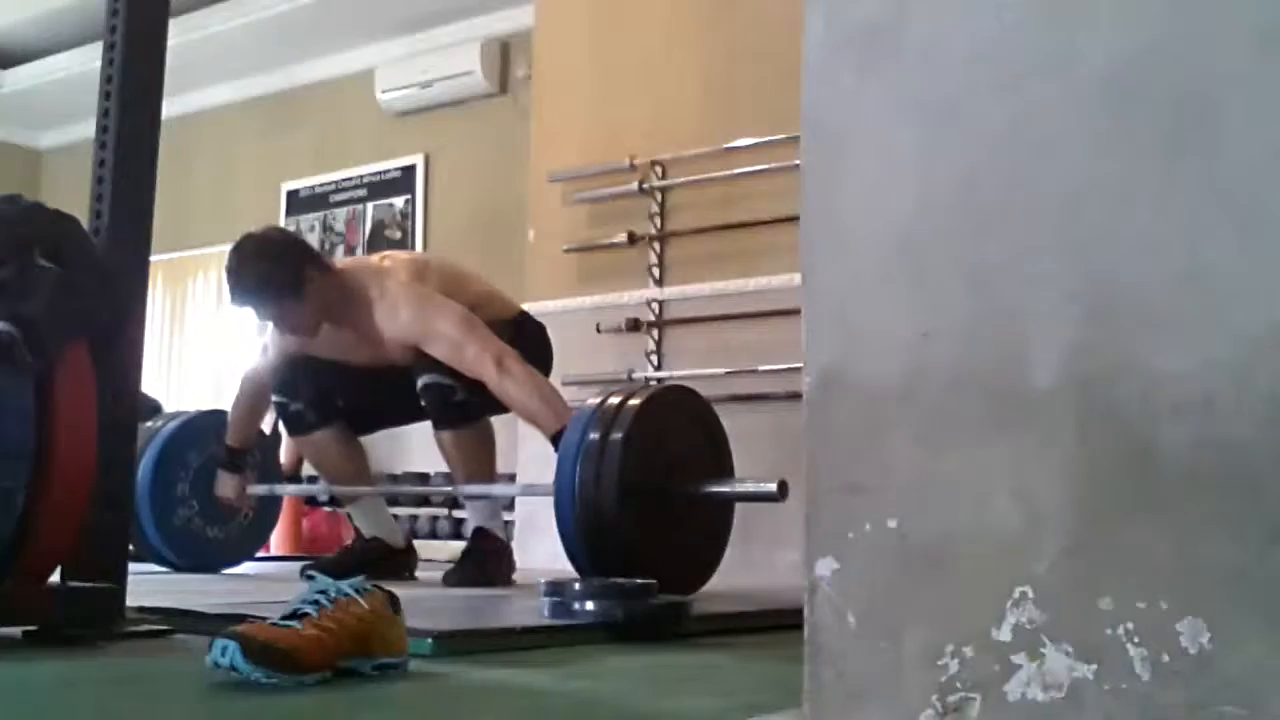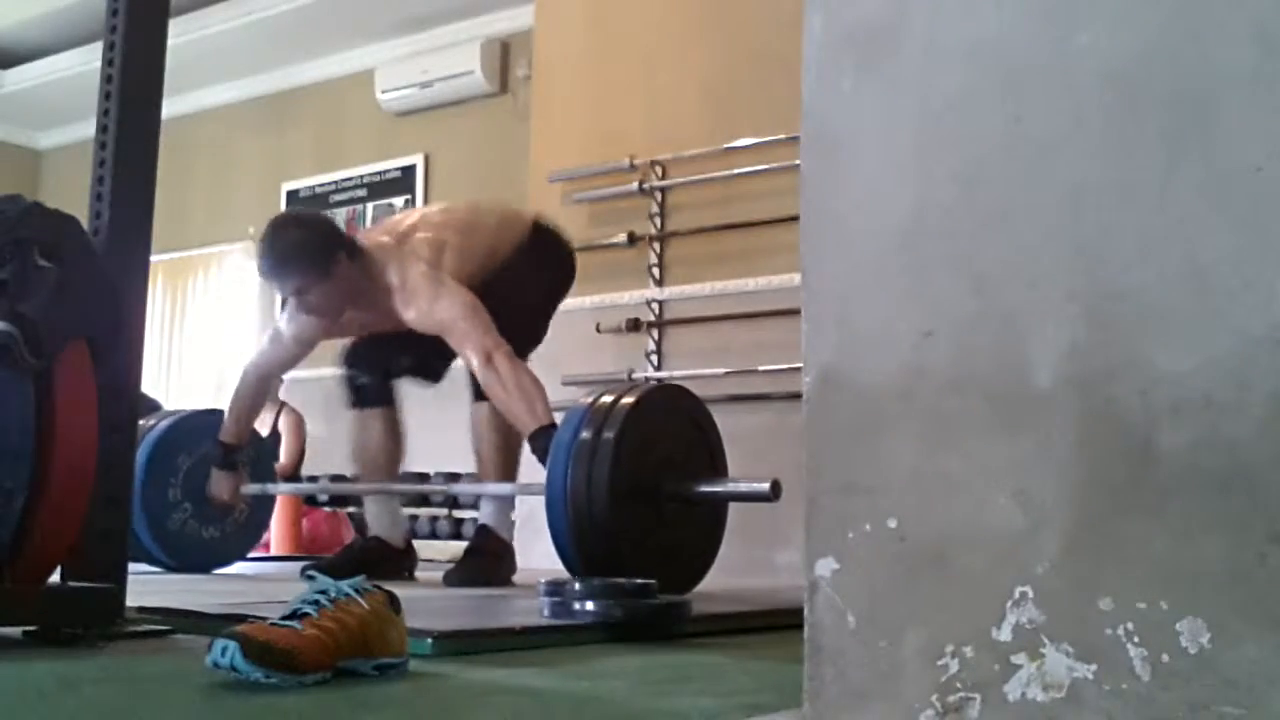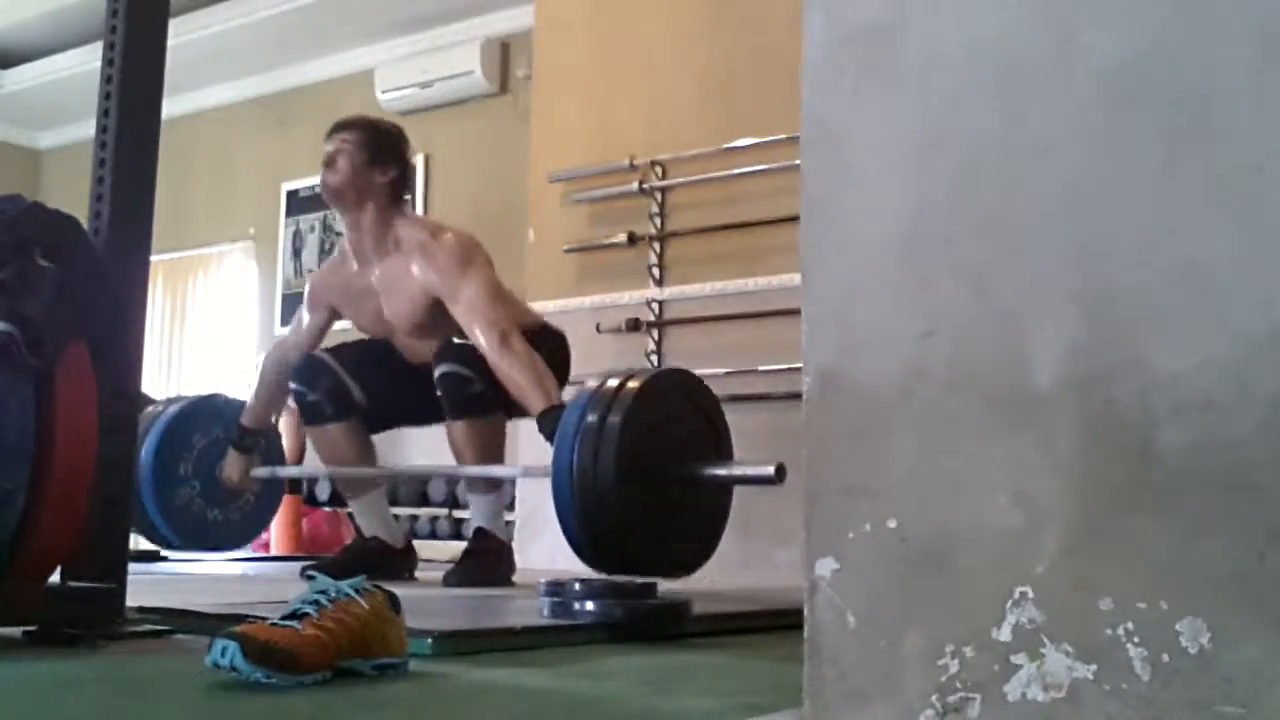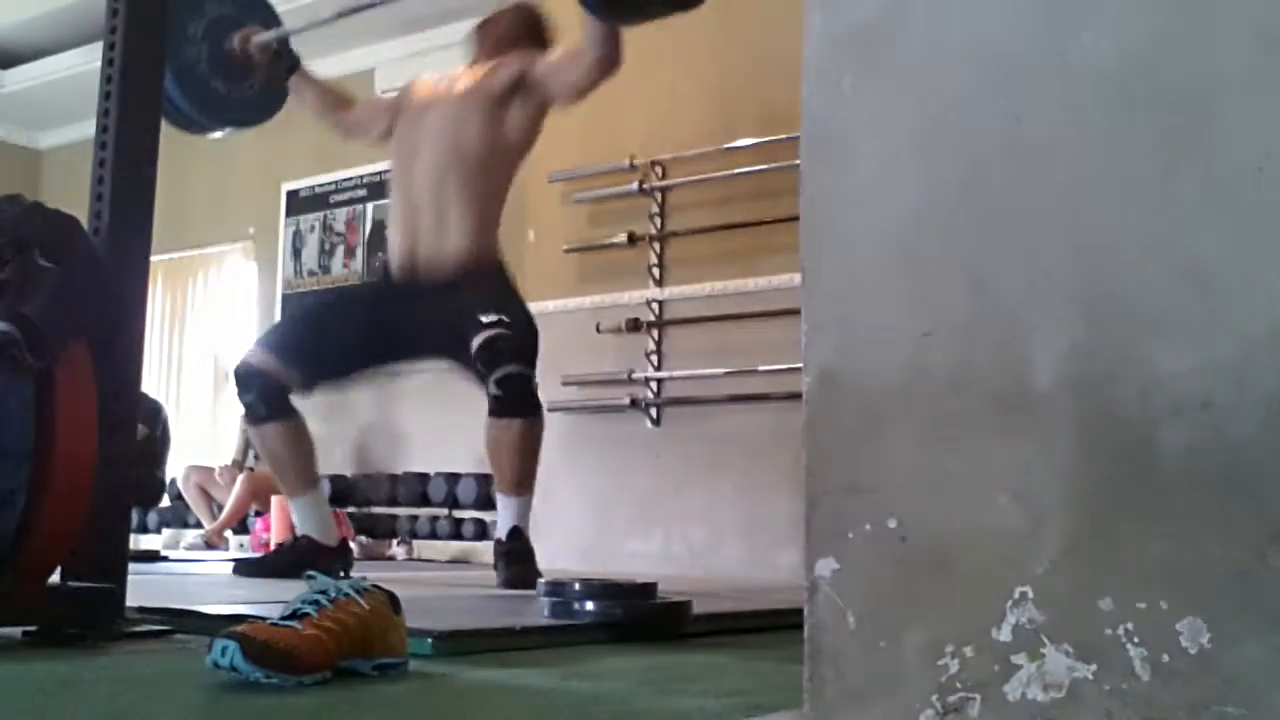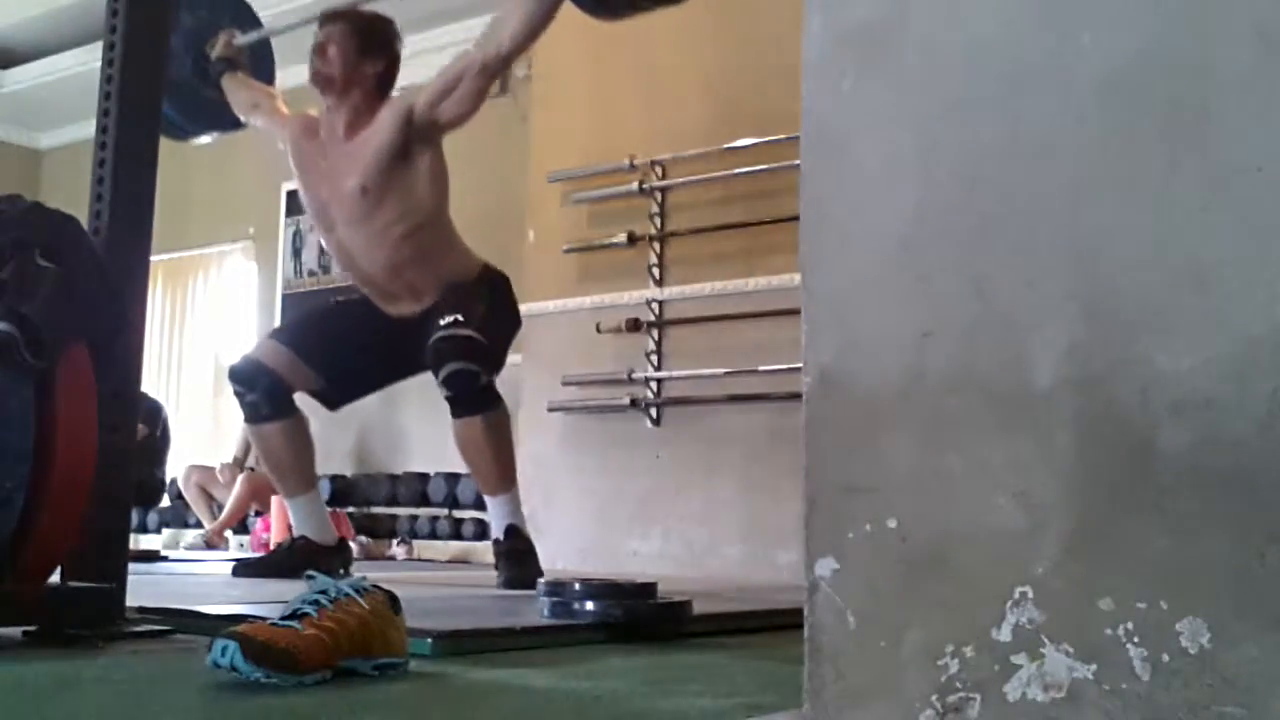
dt=1s
person 1, frame 1
left shoulder: (398, 293)
right shoulder: (301, 318)
left elbow: (498, 368)
right elbow: (257, 380)
right wrist: (232, 464)
left hip: (505, 347)
right knee: (292, 391)
left ankle: (488, 537)
right ankle: (378, 529)
person 1, frame 2
left shoulder: (417, 284)
right shoulder: (318, 303)
left elbow: (495, 362)
right elbow: (261, 371)
left wrist: (552, 448)
right wrist: (226, 461)
left hip: (527, 255)
right hip: (477, 258)
left knee: (488, 368)
right knee: (367, 371)
left ankle: (494, 539)
right ankle: (385, 540)
person 1, frame 3
left shoulder: (437, 252)
right shoulder: (334, 277)
left elbow: (501, 345)
right elbow: (285, 356)
left wrist: (561, 431)
right wrist: (244, 443)
left hip: (522, 352)
left knee: (458, 369)
right knee: (312, 380)
left ankle: (490, 540)
right ankle: (383, 540)
person 1, frame 4
left shoulder: (522, 79)
right shoulder: (419, 95)
left elbow: (597, 61)
right elbow: (343, 109)
right wrist: (278, 61)
left hip: (467, 283)
right hip: (397, 295)
left knee: (505, 364)
right knee: (257, 373)
left ankle: (512, 538)
right ankle: (319, 538)
person 1, frame 5
left shoulder: (405, 120)
right shoulder: (301, 134)
right elbow: (254, 103)
left hip: (466, 298)
right hip: (386, 311)
left knee: (459, 366)
right knee: (257, 375)
left ankle: (511, 540)
right ankle: (316, 539)
